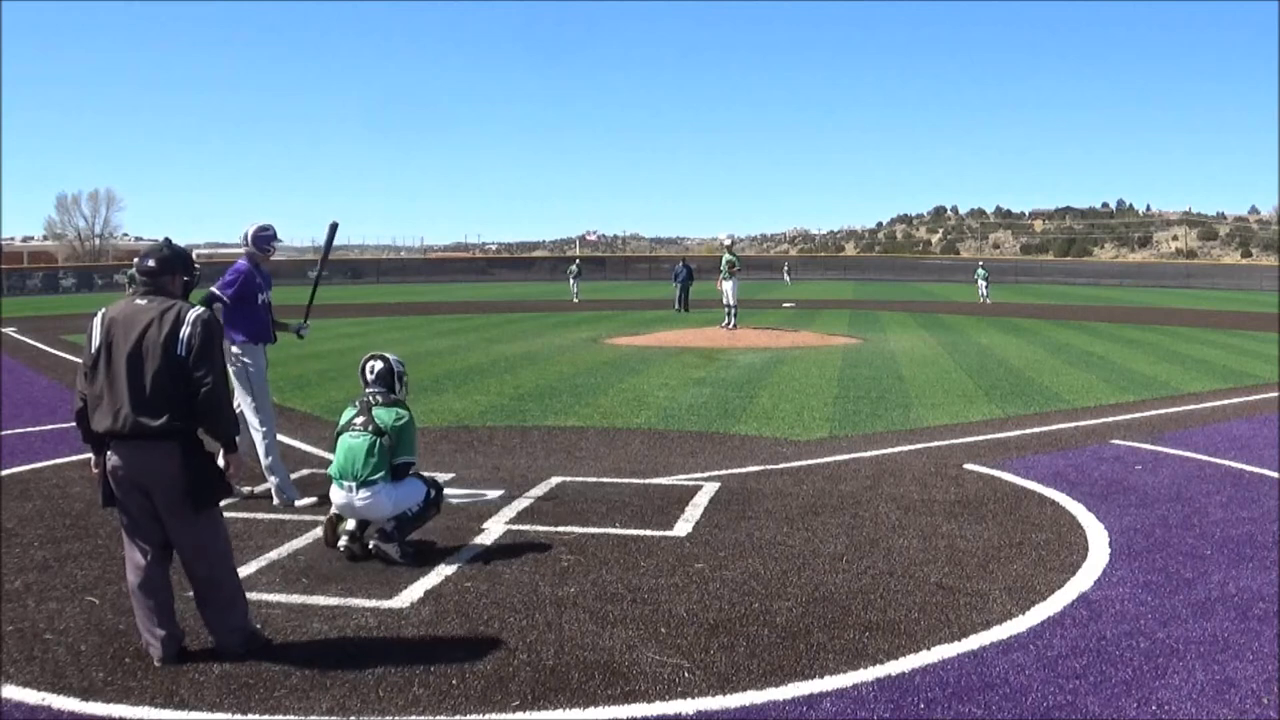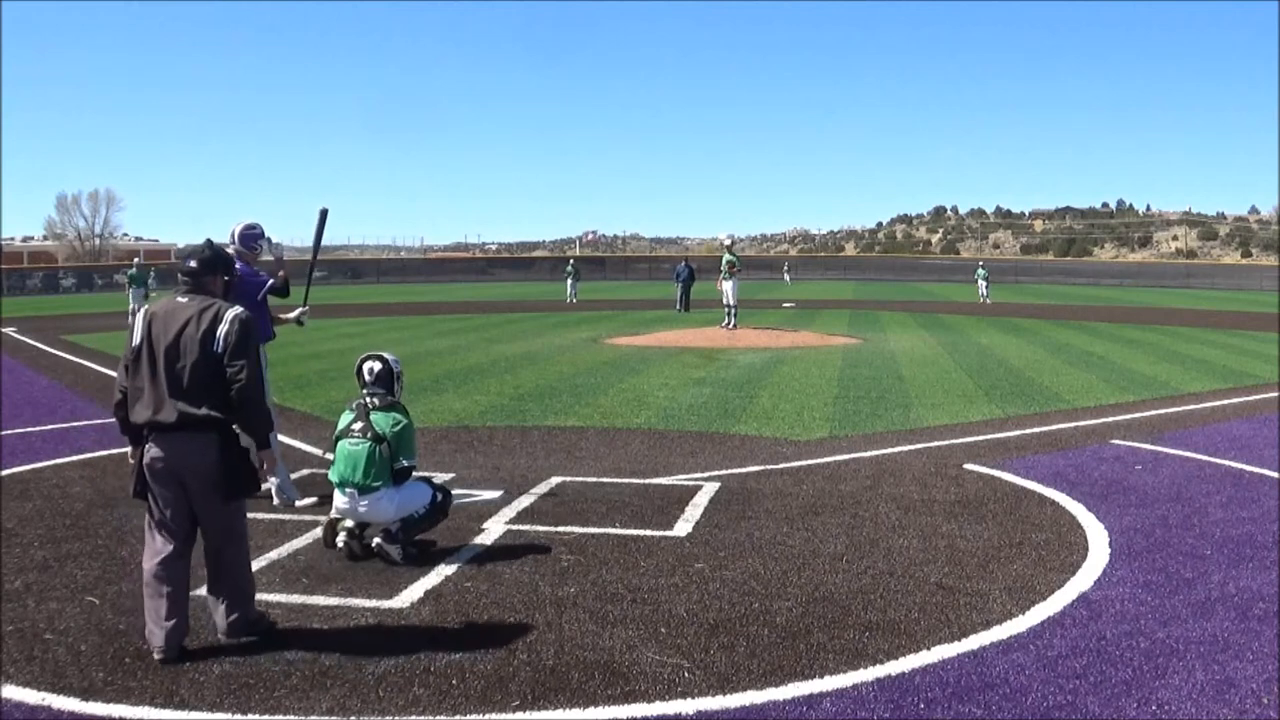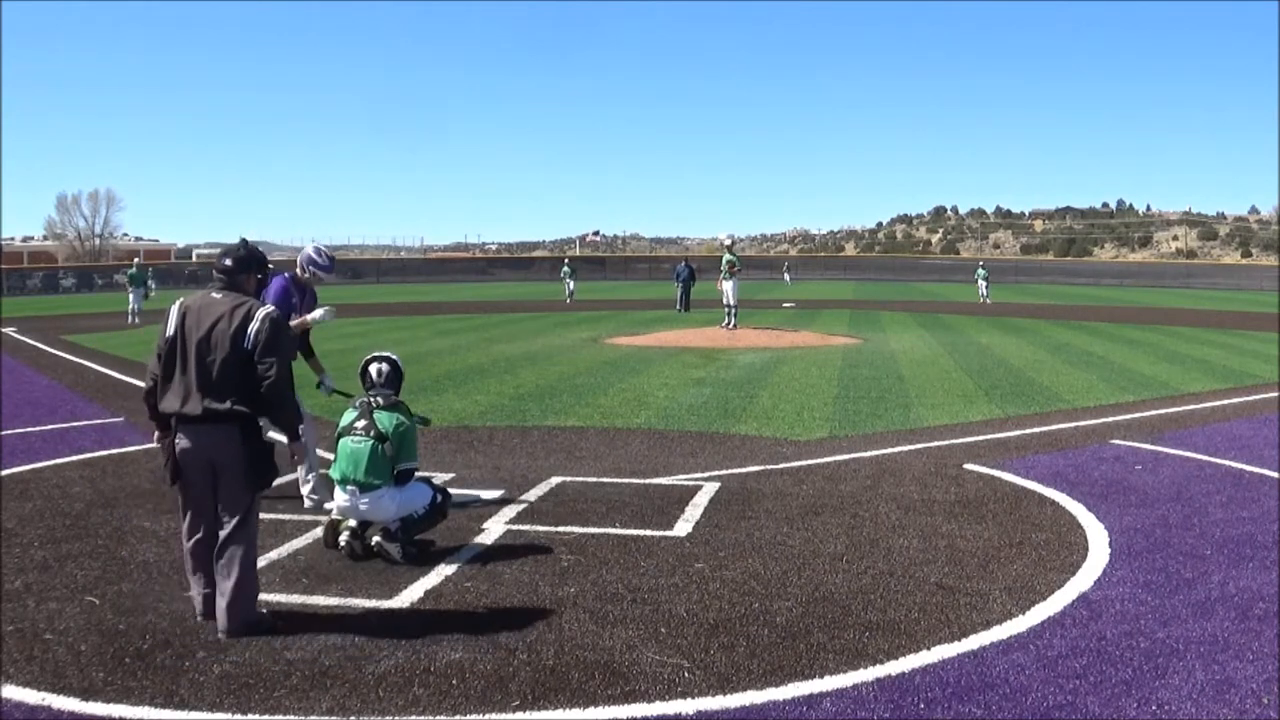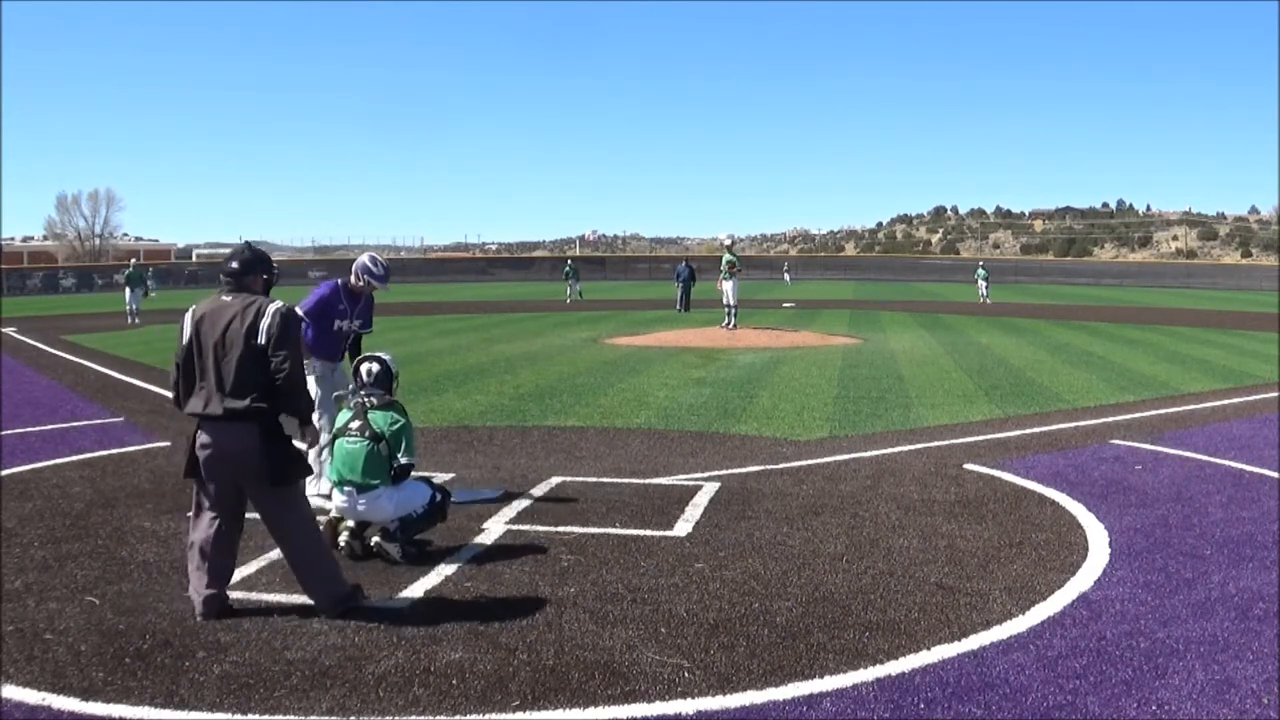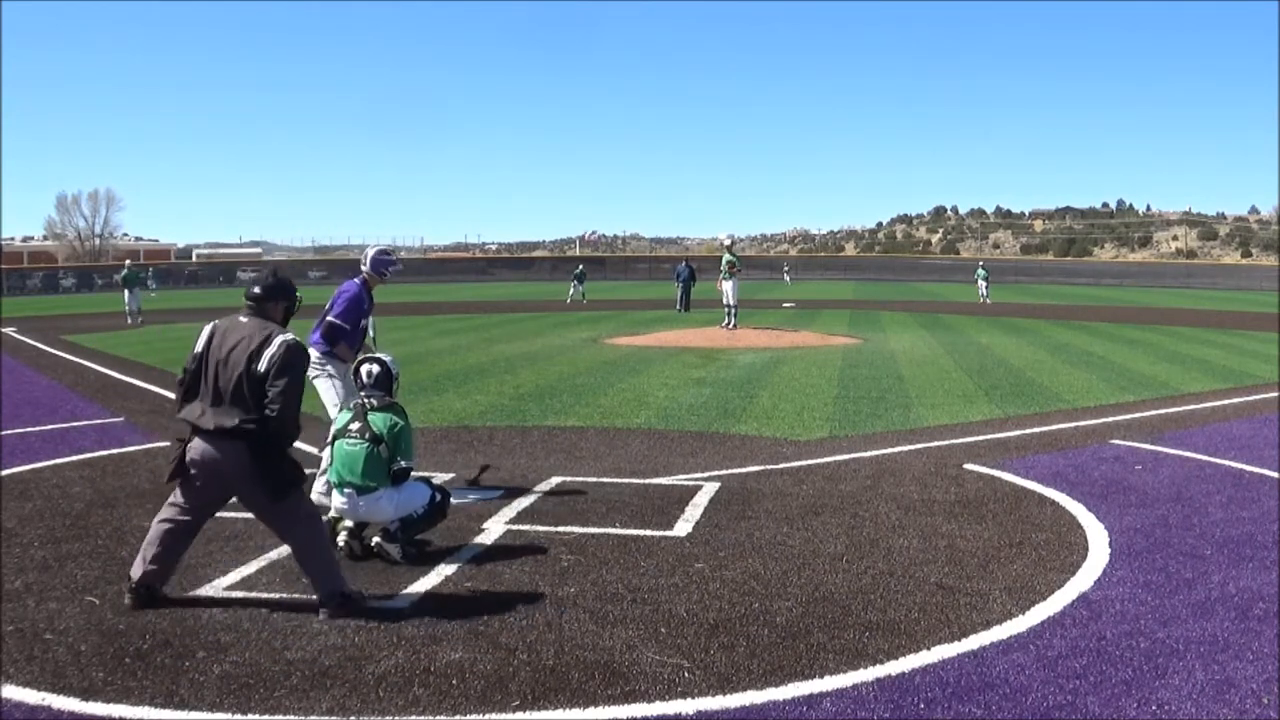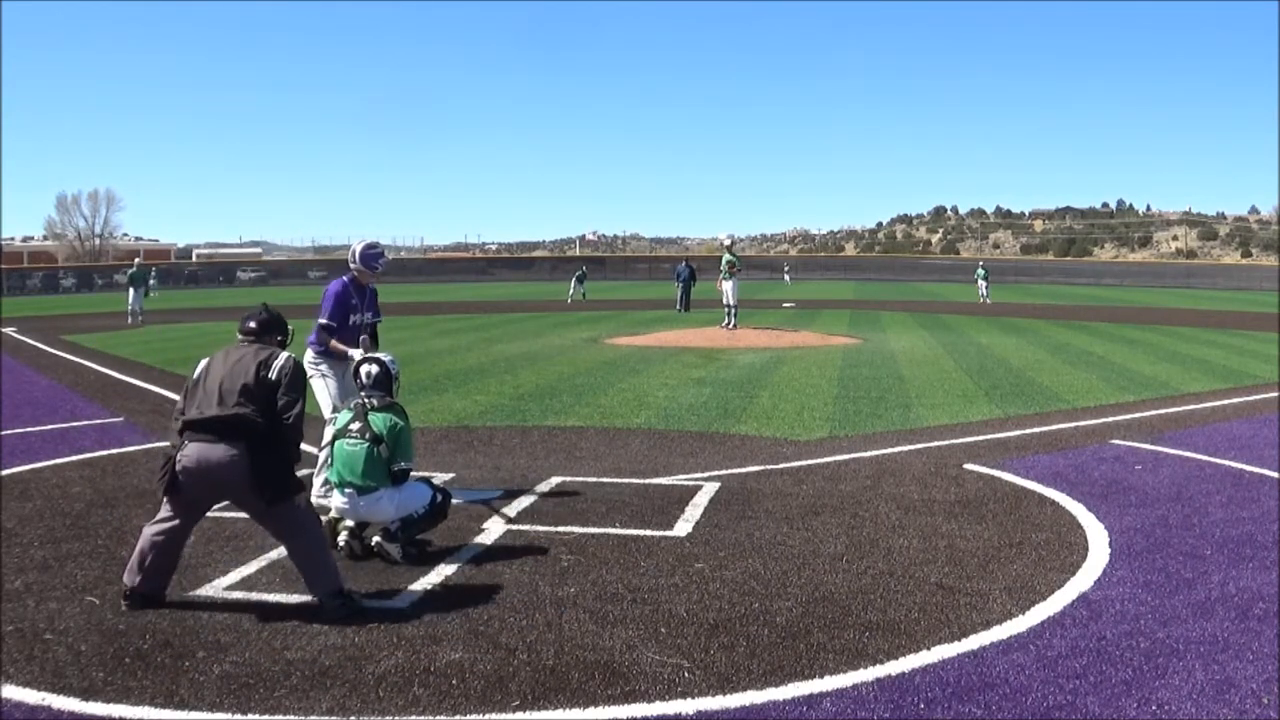
dt=0.7s
person 1, frame 1
left shoulder: (104, 320)
right shoulder: (193, 320)
left elbow: (86, 393)
right elbow: (210, 392)
left wrist: (97, 446)
right wrist: (229, 443)
left hip: (121, 454)
right hip: (174, 452)
left knee: (143, 553)
right knee: (206, 548)
left ankle: (161, 644)
right ankle: (233, 635)
person 1, frame 2
left shoulder: (147, 317)
right shoulder: (229, 318)
left elbow: (126, 387)
right elbow: (245, 390)
left wrist: (135, 438)
right wrist: (261, 439)
left hip: (158, 445)
right hip: (210, 445)
left knee: (163, 543)
right knee: (226, 537)
left ankle: (164, 639)
right ankle: (237, 618)
person 1, frame 3
left shoulder: (181, 309)
right shoulder: (262, 317)
left elbow: (157, 374)
right elbow: (274, 385)
left wrist: (161, 422)
right wrist: (292, 433)
left hip: (187, 434)
right hip: (235, 435)
left knee: (198, 524)
right knee: (237, 527)
left ankle: (206, 602)
right ankle: (236, 615)
person 1, frame 4
left shoulder: (196, 315)
right shoulder: (274, 314)
left elbow: (180, 381)
right elbow: (288, 378)
right wrist: (305, 419)
left hip: (210, 433)
right hip: (257, 433)
left knee: (211, 520)
right knee: (290, 517)
left ankle: (207, 598)
right ankle: (330, 593)
person 1, frame 5
left shoulder: (212, 331)
right shoulder: (284, 347)
left elbow: (185, 387)
right elbow: (281, 413)
right wrist: (286, 441)
left hip: (201, 446)
right hip: (247, 454)
left knee: (177, 517)
right knee: (300, 523)
left ankle: (141, 586)
right ankle: (334, 597)
person 1, frame 6
left shoulder: (210, 362)
right shoulder: (283, 363)
left elbow: (180, 414)
right elbow: (289, 424)
left wrist: (184, 456)
right wrist: (285, 469)
left hip: (192, 453)
right hip: (242, 458)
left knee: (170, 524)
right knee: (299, 525)
left ankle: (138, 591)
right ankle: (333, 598)
person 2, frame 1
left shoulder: (262, 275)
right shoulder: (241, 272)
right elbow: (206, 303)
left wrist: (290, 327)
right wrist: (223, 341)
left hip: (255, 352)
right hip: (244, 353)
left knee: (242, 419)
right knee: (262, 423)
right ankle: (284, 492)
person 2, frame 2
left shoulder: (243, 272)
right shoulder: (240, 273)
left elbow: (261, 316)
right elbow: (282, 289)
left wrist: (291, 317)
right wrist: (279, 258)
right ankle: (283, 492)
person 2, frame 3
left shoulder: (309, 294)
right shoulder: (280, 286)
left elbow: (303, 339)
left wrist: (321, 373)
right wrist: (310, 319)
right knee: (300, 425)
right ankle: (315, 494)
person 2, frame 4
left shoulder: (367, 301)
right shoulder: (328, 292)
right wrist: (308, 359)
left hip: (334, 365)
right hip: (313, 364)
right knee: (325, 423)
right ankle: (320, 491)
person 2, frame 5
left shoulder: (365, 295)
right shoulder: (353, 293)
right elbow: (329, 335)
right wrist: (355, 360)
left hip: (338, 364)
right hip: (324, 362)
right ankle: (324, 489)
person 2, frame 6
left shoulder: (370, 292)
right shoulder: (338, 290)
left elbow: (371, 332)
right elbow: (323, 337)
left wrist: (369, 355)
right wrist: (351, 353)
left hip: (343, 363)
right hip: (322, 362)
right knee: (337, 421)
right ankle: (322, 492)
person 3, frame 1
left shoulder: (350, 411)
right shoulder: (399, 414)
left elbow: (340, 459)
right elbow: (402, 469)
right wrist: (389, 482)
left hip: (340, 497)
right hip: (372, 498)
right knee: (432, 491)
left ankle: (350, 532)
right ankle: (389, 536)
person 3, frame 2
left shoulder: (347, 415)
right shoulder: (397, 418)
left elbow: (340, 462)
right elbow: (403, 473)
left hip: (342, 502)
right hip: (376, 504)
right knee: (440, 496)
left ankle: (350, 528)
right ankle: (393, 537)
person 3, frame 3
left shoulder: (350, 413)
right shoulder: (399, 417)
left elbow: (339, 462)
right elbow: (405, 475)
left hip: (344, 501)
right hip: (377, 502)
right knee: (439, 497)
left ankle: (352, 528)
right ankle: (393, 535)
person 3, frame 4
left shoulder: (344, 413)
right shoulder: (394, 417)
left elbow: (334, 461)
right elbow: (403, 470)
left hip: (342, 501)
right hip: (375, 502)
right knee: (438, 496)
left ankle: (351, 529)
right ankle: (392, 535)
person 3, frame 5
left shoulder: (343, 415)
right shoulder: (394, 418)
left elbow: (331, 464)
right elbow: (402, 474)
left hip: (342, 503)
right hip: (376, 504)
right knee: (438, 497)
left ankle: (350, 529)
right ankle: (392, 535)
person 3, frame 6
left shoulder: (343, 415)
right shoulder: (394, 419)
left elbow: (330, 464)
right elbow: (400, 474)
left wrist: (336, 513)
left hip: (343, 502)
right hip: (376, 503)
right knee: (439, 497)
left ankle: (350, 529)
right ankle: (392, 535)
